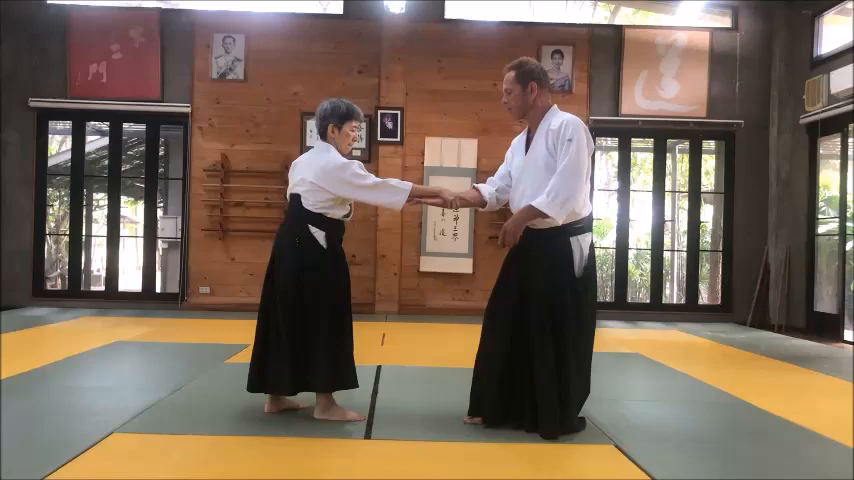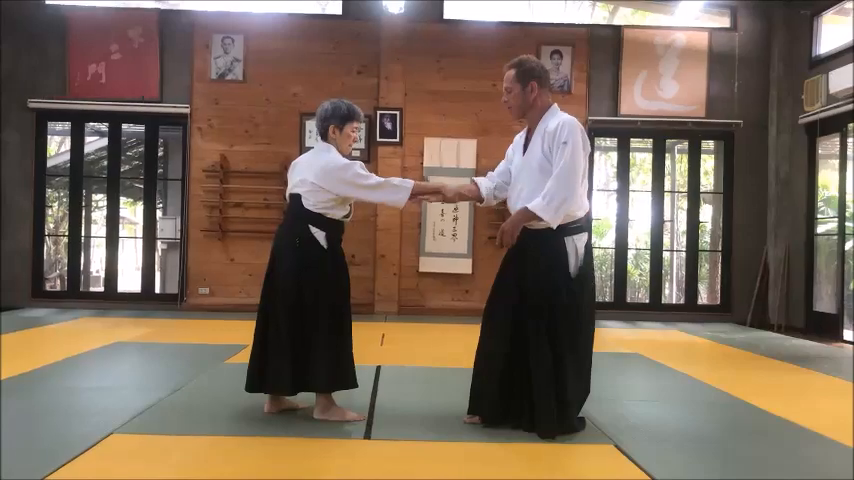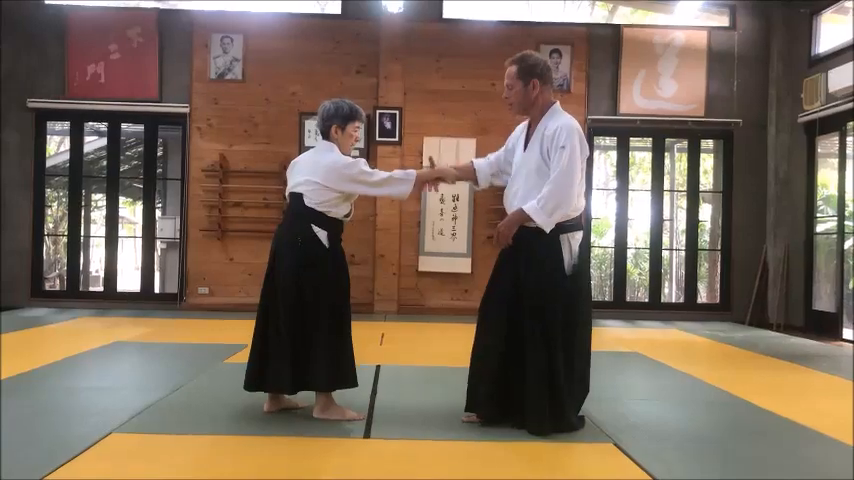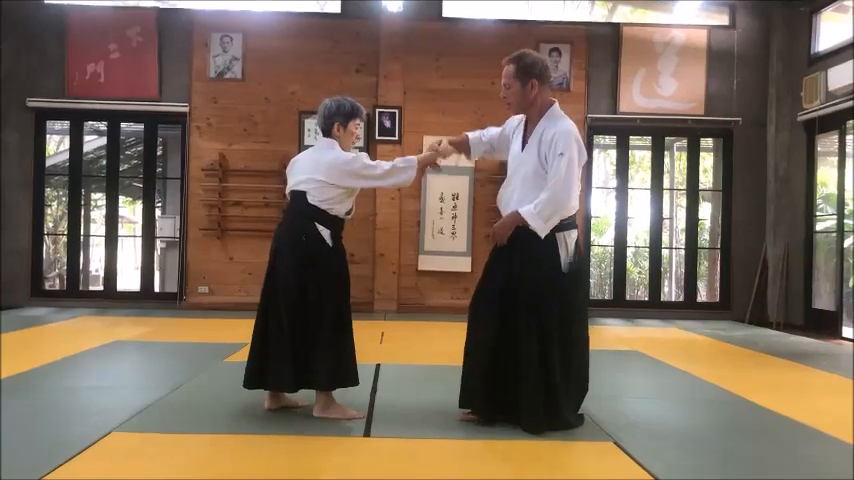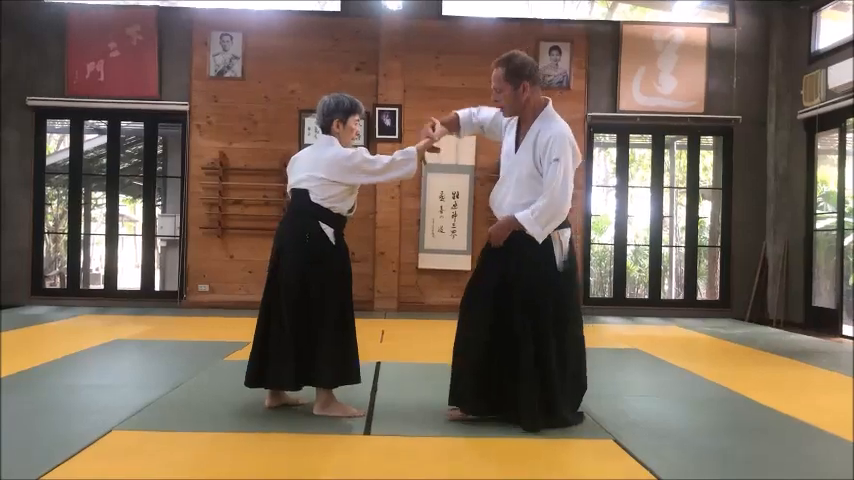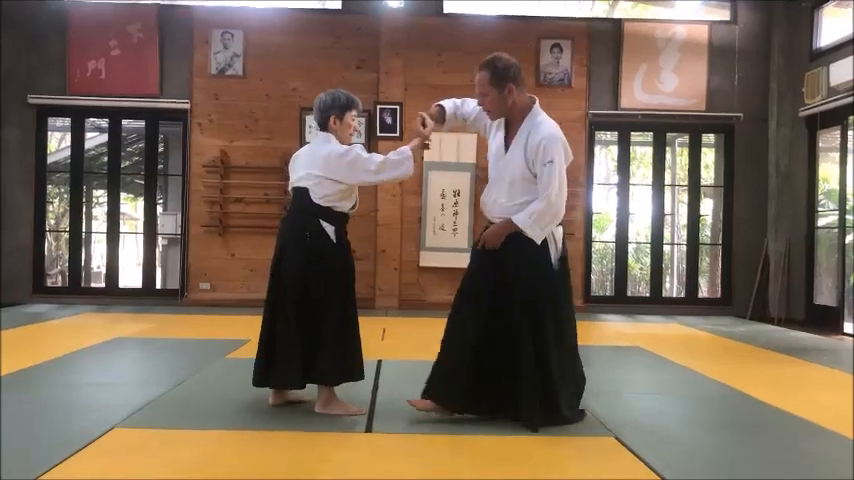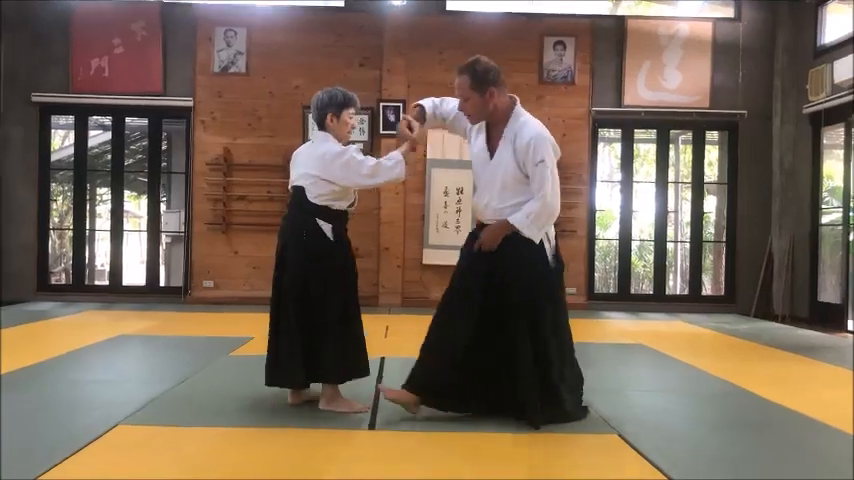
dt=0.1s
person 1, frame 1
left shoulder: (568, 127)
right shoulder: (520, 142)
left elbow: (567, 188)
right elbow: (497, 188)
left wrist: (521, 217)
right wrist: (454, 200)
left hip: (563, 247)
right hip: (532, 245)
left knee: (559, 334)
right knee: (505, 325)
left ankle: (558, 416)
right ankle: (500, 408)
person 1, frame 2
left shoulder: (565, 128)
right shoulder: (522, 139)
left elbow: (562, 193)
right elbow: (495, 184)
left wrist: (518, 219)
right wrist: (453, 193)
left hip: (560, 247)
right hip: (529, 244)
left knee: (555, 335)
right knee: (504, 324)
left ankle: (557, 416)
right ankle: (498, 407)
person 1, frame 3
left shoulder: (563, 129)
right shoulder: (524, 130)
left elbow: (560, 193)
right elbow: (495, 166)
left wrist: (515, 219)
right wrist: (451, 173)
left hip: (555, 246)
right hip: (524, 241)
left knee: (552, 334)
right knee: (498, 321)
left ankle: (556, 413)
right ankle: (495, 405)
person 1, frame 4
left shoulder: (562, 132)
right shoulder: (520, 125)
left elbow: (558, 197)
right elbow: (485, 140)
left wrist: (511, 220)
right wrist: (449, 144)
left hip: (550, 245)
right hip: (518, 241)
left knee: (548, 333)
right knee: (489, 317)
left ankle: (554, 411)
right ankle: (489, 403)
person 1, frame 5
left shoulder: (555, 135)
right shoulder: (511, 119)
left elbow: (555, 203)
right elbow: (474, 118)
left wrist: (507, 225)
right wrist: (442, 126)
left hip: (541, 246)
right hip: (508, 238)
left knee: (542, 332)
right knee: (480, 316)
left ankle: (551, 409)
right ankle: (474, 399)
person 1, frame 6
left shoulder: (546, 136)
right shoulder: (496, 119)
left elbow: (551, 205)
right elbow: (458, 109)
left wrist: (505, 228)
right wrist: (433, 115)
left hip: (534, 246)
right hip: (498, 237)
left knee: (539, 331)
right knee: (470, 316)
left ankle: (553, 407)
right ankle: (448, 394)
person 1, frame 7
left shoulder: (532, 136)
right shoulder: (470, 118)
left elbow: (547, 203)
right elbow: (435, 104)
left wrist: (502, 230)
right wrist: (414, 117)
left hip: (526, 246)
right hip: (485, 236)
left knee: (538, 330)
right knee: (459, 314)
left ankle: (555, 405)
right ankle: (423, 389)
person 2, frame 1
left shoulder: (303, 162)
right shoulder: (336, 166)
right elbow: (380, 189)
right wrist: (434, 192)
left hip: (292, 242)
right hip: (315, 248)
left knee: (286, 318)
right knee: (325, 323)
left ankle: (276, 395)
right ankle: (325, 402)
person 2, frame 2
left shoulder: (302, 162)
right shoulder: (338, 167)
right elbow: (383, 188)
right wrist: (434, 188)
left hip: (292, 242)
right hip: (315, 247)
left knee: (287, 319)
right knee: (325, 323)
left ankle: (275, 395)
right ankle: (324, 402)
person 2, frame 3
left shoulder: (302, 161)
right shoulder: (340, 165)
right elbow: (387, 181)
right wrist: (436, 174)
left hip: (290, 240)
right hip: (315, 246)
left knee: (286, 317)
right knee: (324, 322)
left ankle: (275, 394)
right ankle: (324, 402)
person 2, frame 4
left shoulder: (302, 160)
right shoulder: (342, 162)
right elbow: (389, 172)
right wrist: (431, 156)
left hip: (291, 238)
right hip: (317, 244)
left knee: (286, 315)
right knee: (326, 320)
left ankle: (275, 392)
right ankle: (324, 400)
person 2, frame 5
left shoulder: (302, 157)
right shoulder: (344, 158)
right elbow: (389, 166)
right wrist: (425, 143)
left hip: (293, 236)
right hip: (319, 241)
left knee: (288, 313)
right knee: (326, 318)
left ankle: (276, 391)
right ankle: (325, 399)
person 2, frame 6
left shoulder: (303, 154)
right shoulder: (340, 155)
right elbow: (384, 166)
right wrist: (419, 141)
left hip: (296, 234)
right hip: (320, 239)
left knee: (291, 312)
right knee: (330, 315)
left ankle: (280, 388)
right ankle: (326, 396)
person 2, frame 7
left shoulder: (305, 152)
right shoulder: (337, 154)
right elbow: (378, 172)
right wrist: (407, 145)
left hip: (296, 234)
right hip: (321, 240)
left knee: (298, 311)
right knee: (334, 315)
left ankle: (298, 387)
right ankle: (330, 392)
